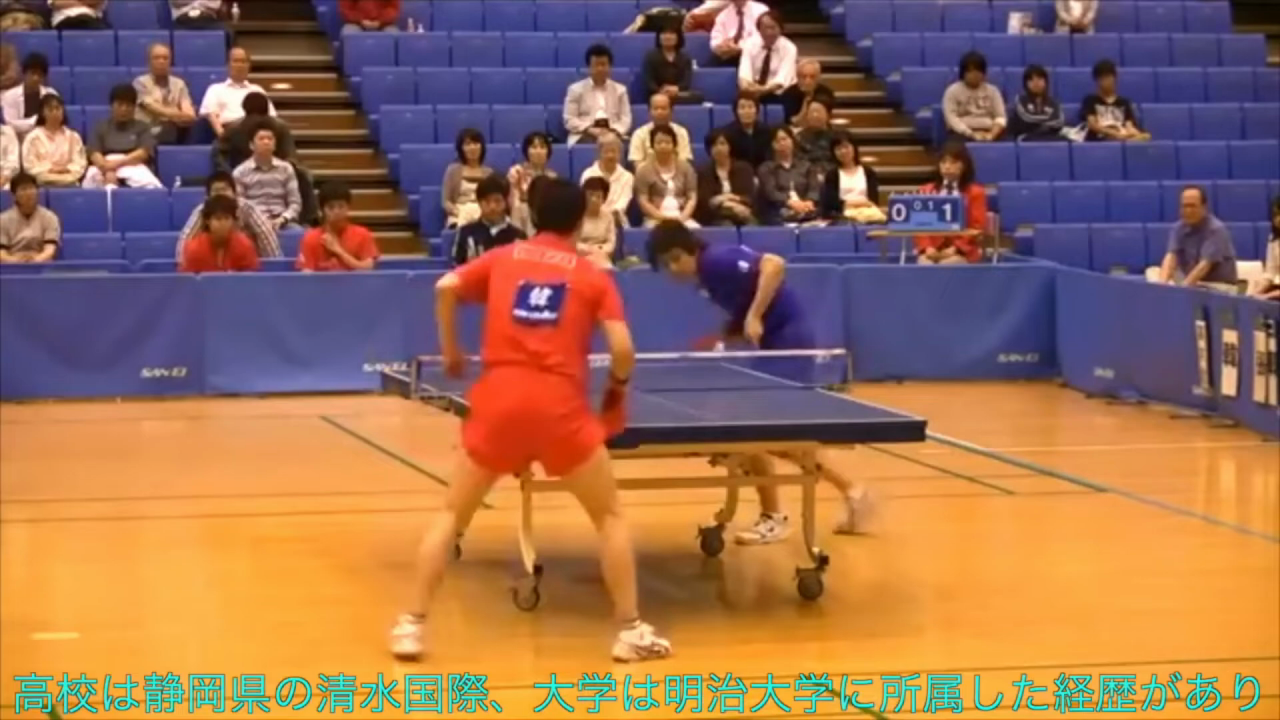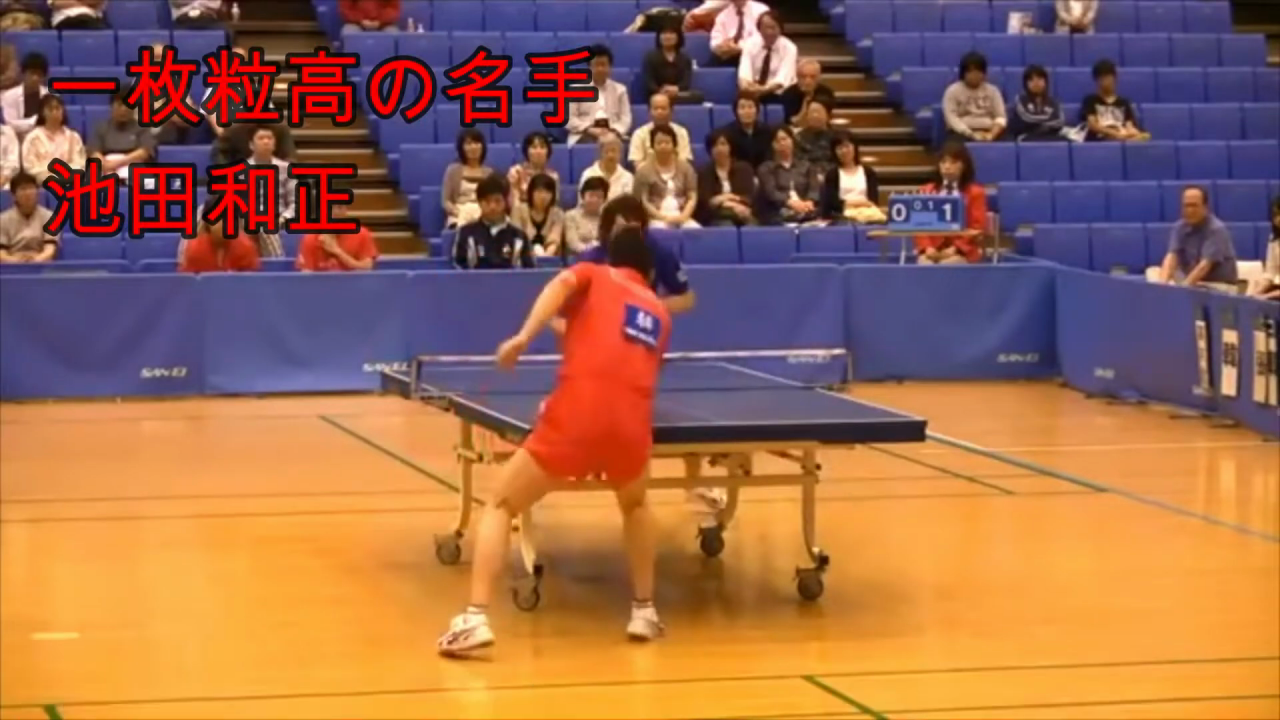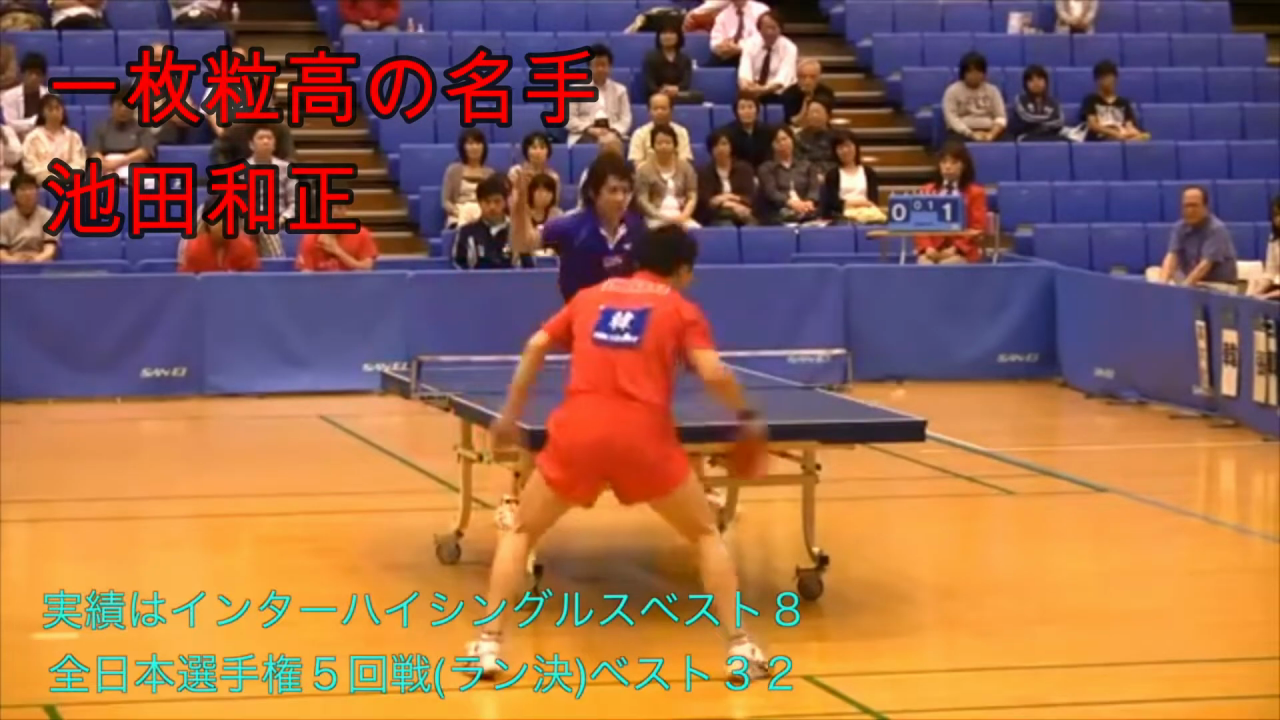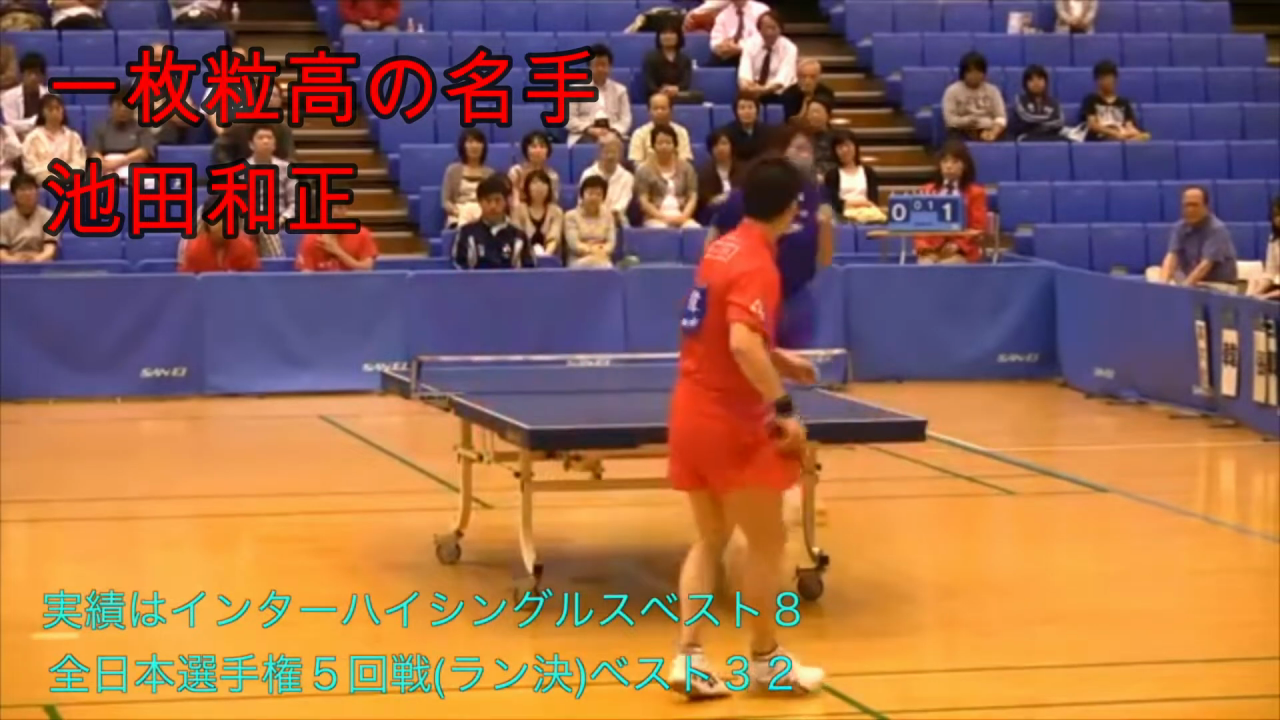
dt=0.7s
person 1, frame 1
left shoulder: (500, 259)
right shoulder: (593, 276)
left elbow: (445, 288)
right elbow: (621, 345)
left wrist: (449, 348)
right wrist: (619, 386)
left hip: (499, 401)
right hip: (560, 407)
left knee: (452, 513)
right knee: (609, 515)
left ankle: (412, 624)
right ankle: (631, 630)
person 1, frame 2
left shoulder: (591, 275)
right shoulder: (659, 311)
left elbow: (563, 283)
left wrist: (521, 339)
left hip: (576, 412)
right hip: (633, 421)
left knee: (500, 506)
right knee: (636, 506)
left ankle: (474, 618)
right ankle: (643, 611)
person 1, frame 3
left shoulder: (592, 296)
right shoulder: (680, 312)
left elbow: (539, 344)
right elbow: (712, 370)
left wrist: (513, 407)
right wrist: (746, 415)
left hip: (577, 431)
right hip: (643, 438)
left knee: (521, 533)
right knee: (705, 534)
left ankle: (489, 645)
right ankle: (741, 647)
person 1, frame 4
left shoulder: (718, 249)
right shoulder: (758, 267)
right elbow: (743, 346)
left wrist: (778, 358)
right wrist: (785, 409)
left hip: (688, 413)
right hip: (727, 421)
left knee: (708, 540)
right knee: (767, 542)
left ankle: (688, 658)
right ankle: (766, 660)
person 2, frame 1
left shoulder: (718, 263)
right shoulder: (712, 275)
left elbow: (774, 266)
left wrist: (754, 317)
right wrist: (720, 336)
left hip: (788, 342)
right hip: (780, 344)
left ankle: (773, 517)
right ankle: (851, 492)
person 2, frame 2
left shoulder: (660, 257)
right shoulder: (588, 265)
left elbow: (686, 299)
right elbow: (554, 314)
left wrist: (656, 307)
right wrist: (574, 333)
left hip: (646, 349)
right hip: (599, 351)
left knee: (687, 415)
right knee: (560, 422)
left ankle: (696, 488)
right ankle: (524, 501)
person 2, frame 3
left shoulder: (638, 228)
right shoulder: (574, 227)
left elbow: (662, 274)
right elbow: (521, 244)
right wrist: (518, 209)
left hip: (629, 335)
right hip: (584, 338)
left knee: (661, 415)
right knee: (556, 424)
left ankle: (699, 492)
right ankle: (514, 497)
person 2, frame 4
left shoulder: (813, 196)
right shoulder: (747, 196)
left elbow: (824, 260)
right elbow: (714, 242)
left wrist: (826, 228)
right wrist: (716, 287)
left hip: (796, 302)
right hip: (755, 305)
left knee: (798, 385)
right knee: (764, 394)
left ankle: (794, 481)
